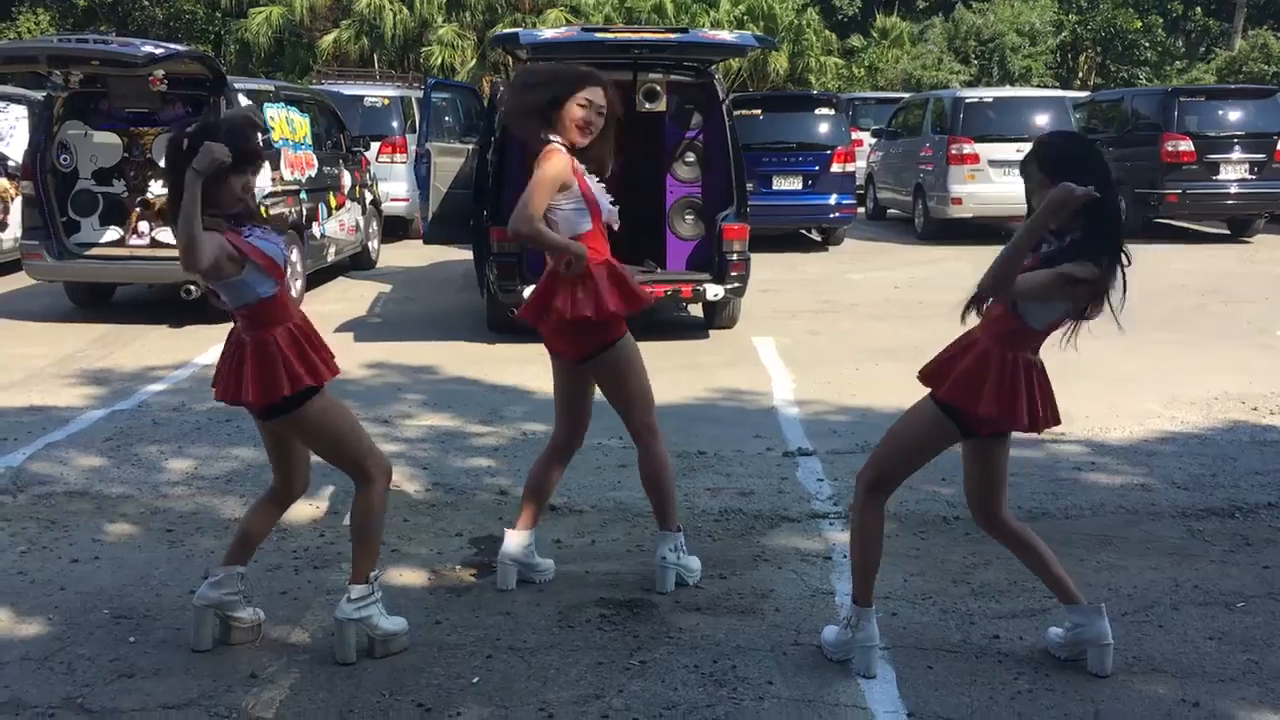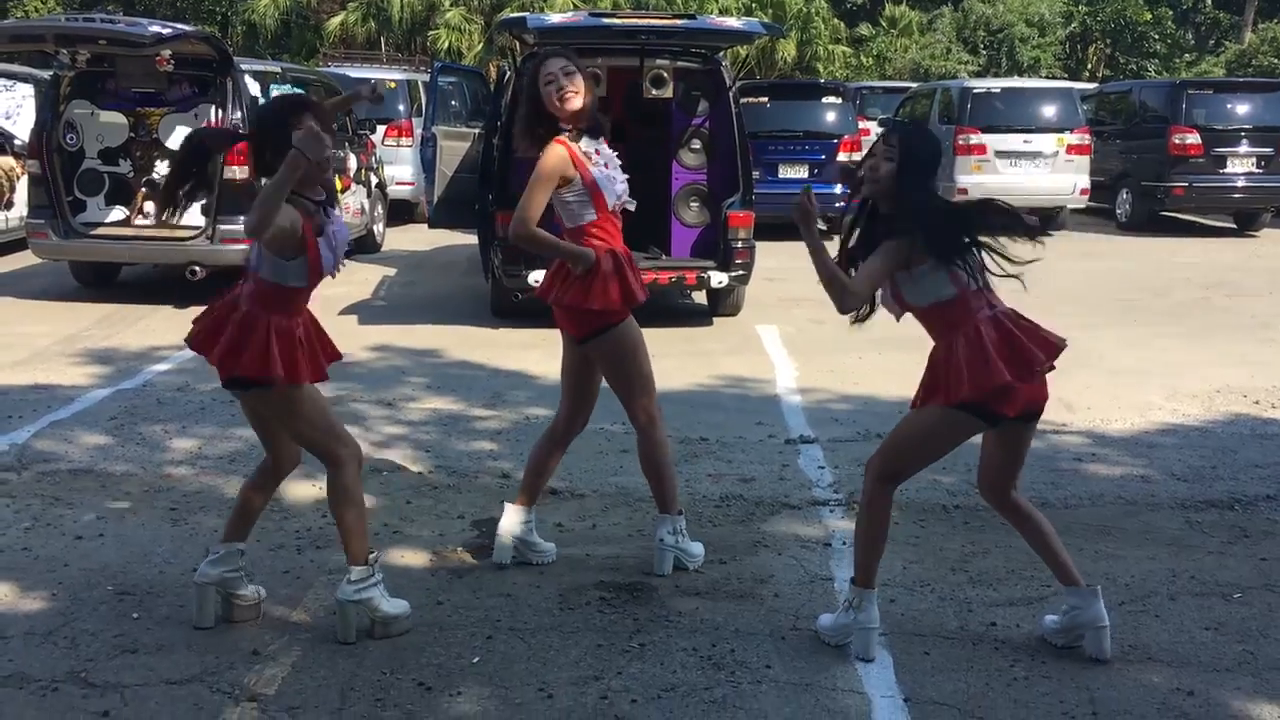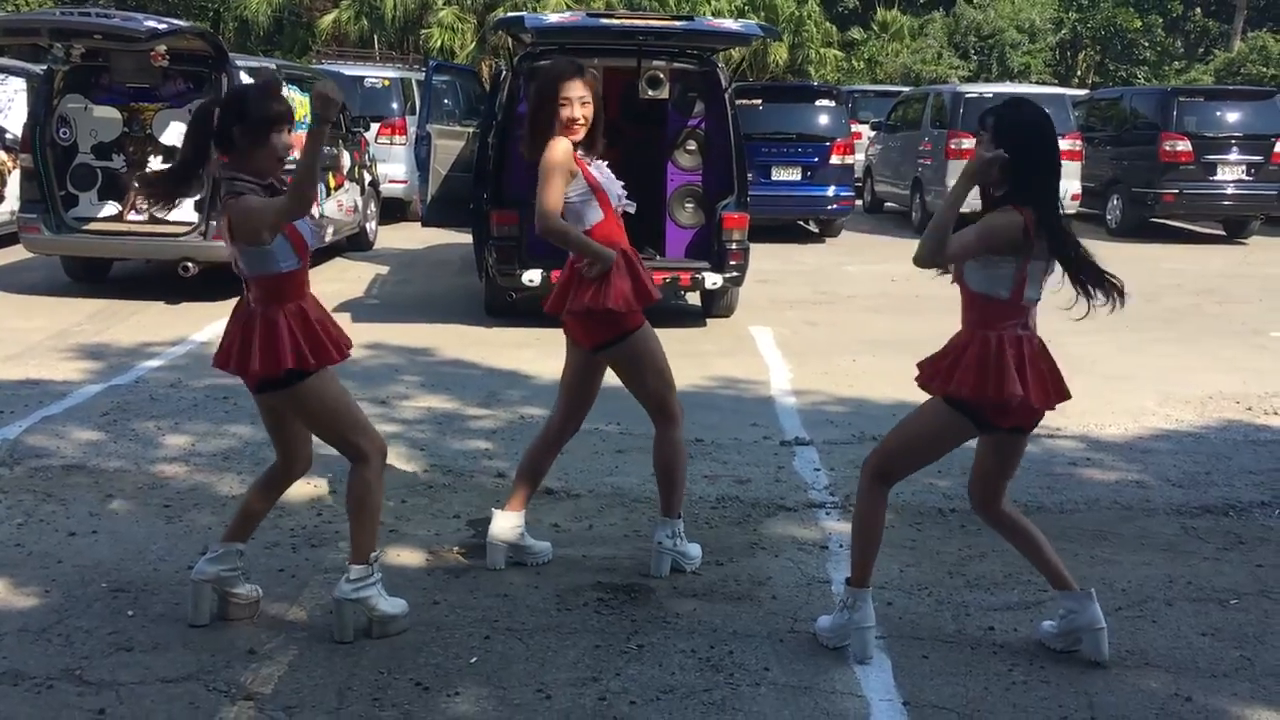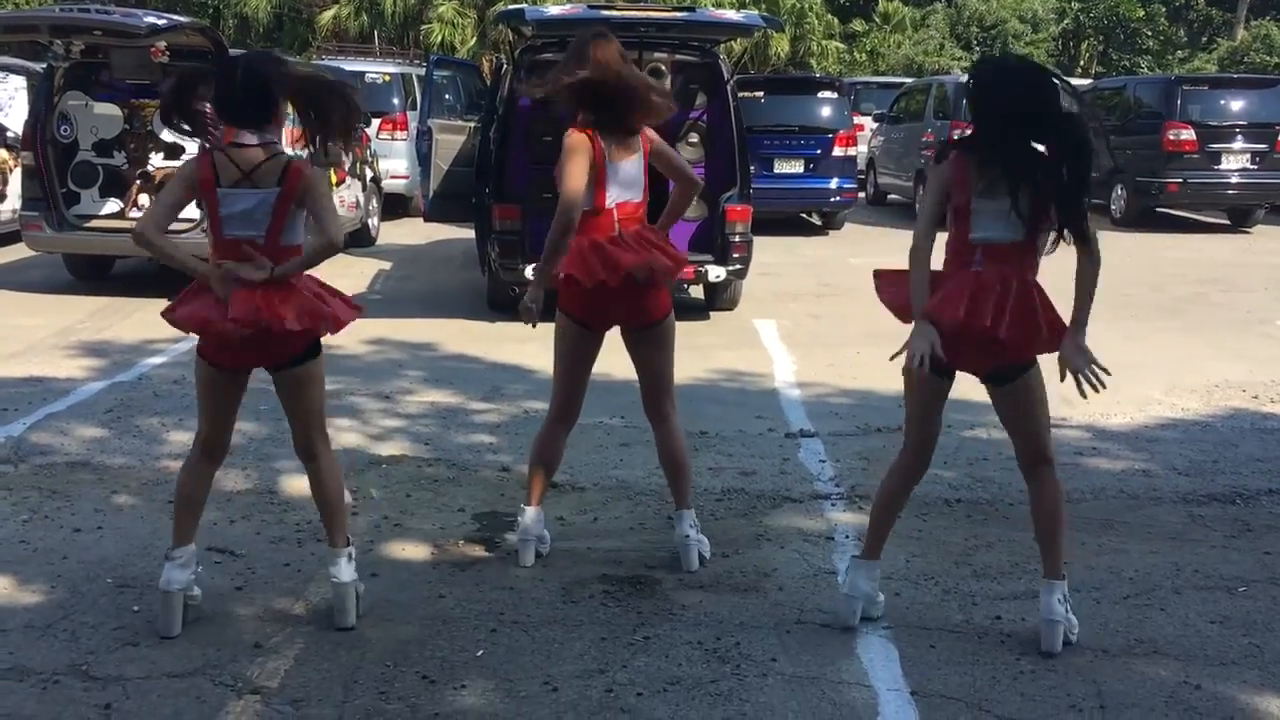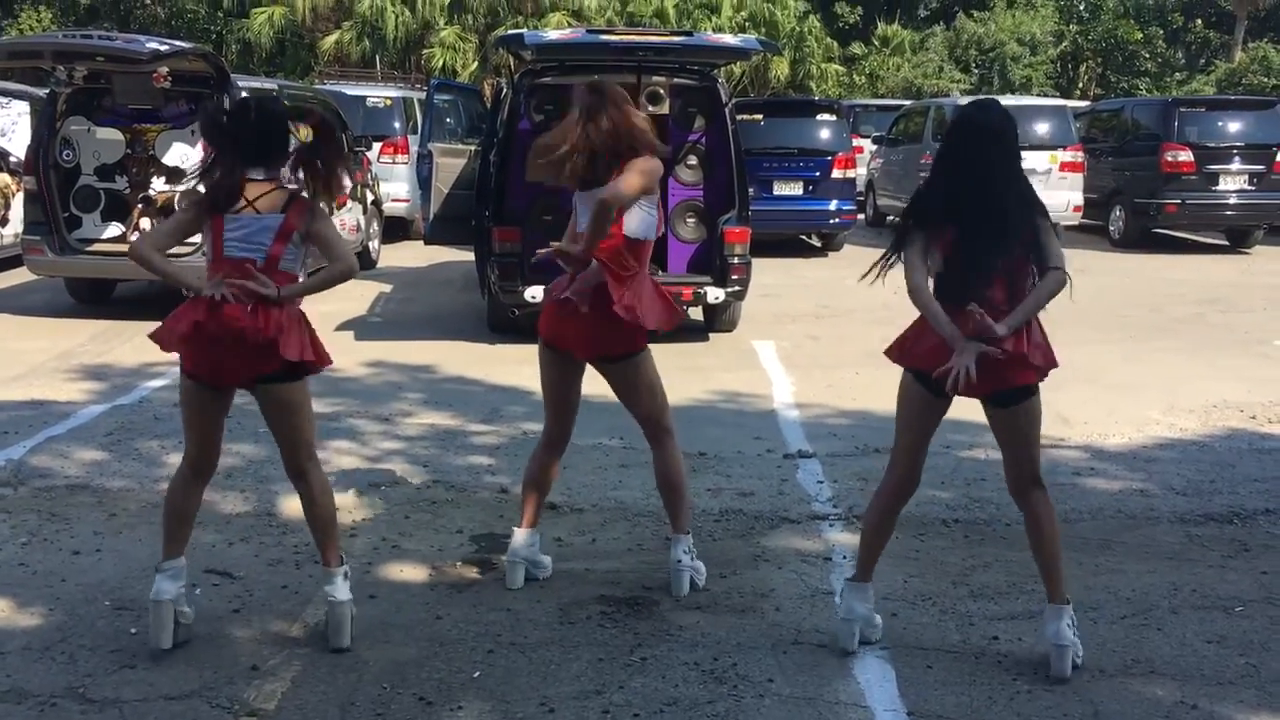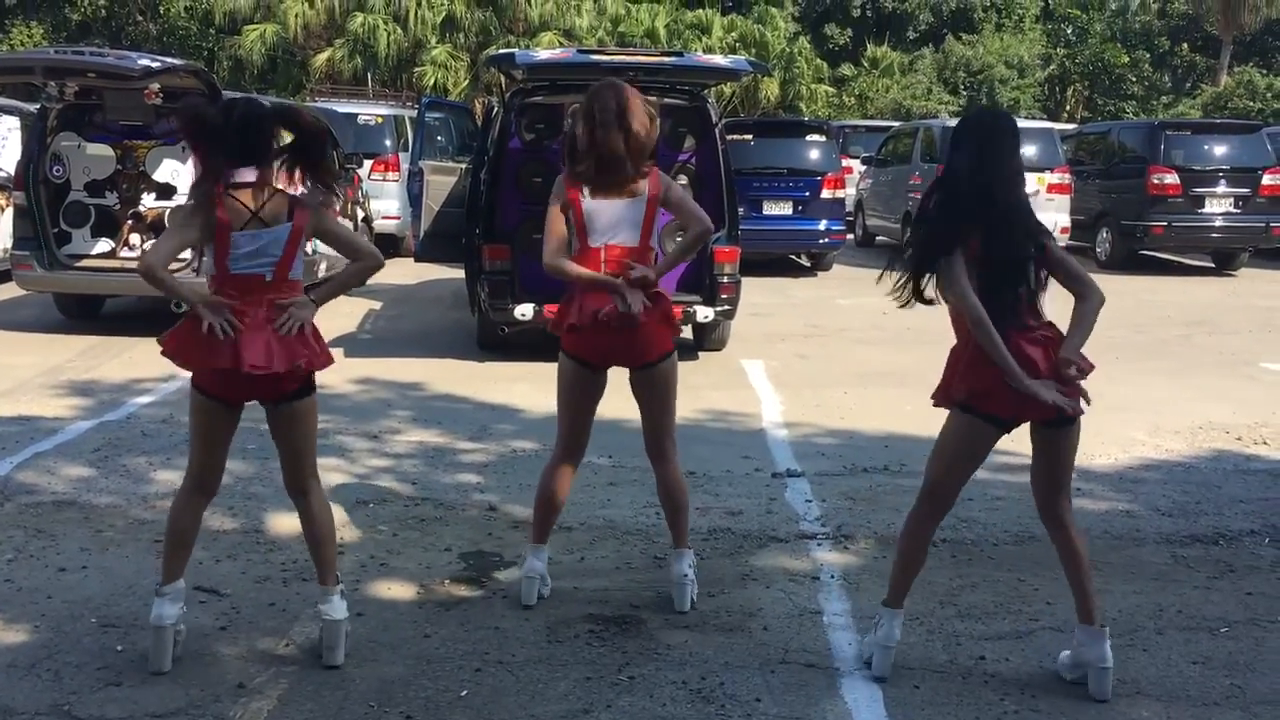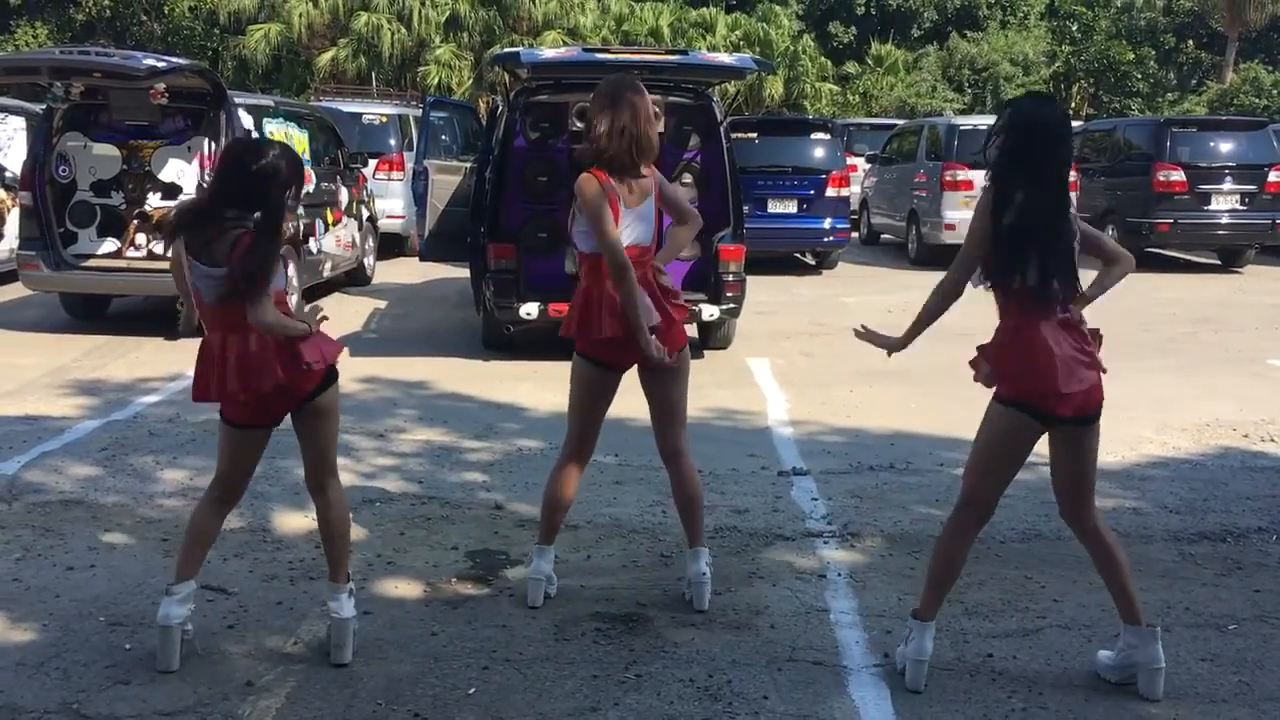
dt=0.5s
person 1, frame 1
left shoulder: (1084, 266)
right shoulder: (1059, 239)
left elbow: (1005, 286)
left wrist: (1041, 218)
left hip: (986, 379)
right hip: (993, 377)
left knee: (870, 485)
right knee: (990, 513)
left ankle: (859, 628)
right ankle: (1086, 620)
person 1, frame 2
left shoulder: (899, 228)
right shoulder: (928, 217)
left elbow: (849, 300)
left wrist: (811, 233)
left hip: (976, 369)
right hip: (1011, 362)
left knee: (880, 473)
right knee: (1001, 492)
left ankle: (859, 612)
right ankle: (1083, 605)
person 1, frame 3
left shoulder: (1012, 219)
right shoulder: (1028, 217)
left elbow: (928, 256)
left wrist: (966, 182)
left hip: (988, 372)
right hip: (1016, 375)
left knee: (877, 473)
right knee: (989, 501)
left ankle: (856, 611)
right ankle: (1078, 608)
person 1, frame 4
left shoulder: (958, 162)
right shoulder: (1055, 170)
left elbow: (923, 241)
right elbow: (1086, 252)
left wrist: (923, 317)
right wrist: (1076, 333)
left hip: (945, 315)
right hip: (1010, 326)
left knee: (914, 454)
right knee: (1038, 463)
left ankle: (863, 574)
right ankle: (1054, 596)
person 1, frame 5
left shoulder: (932, 211)
right shoulder: (1027, 212)
left elbow: (918, 284)
right elbow: (1055, 276)
left wrist: (954, 336)
right wrist: (1004, 329)
left hip: (941, 348)
right hip: (1008, 356)
left knee: (899, 478)
right knee: (1030, 488)
left ankle: (858, 596)
right ankle: (1058, 619)
person 1, frame 6
left shoulder: (948, 227)
right shoulder: (1025, 222)
left elbow: (970, 308)
right elbow: (1091, 293)
left wrist: (1021, 381)
right wrist: (1065, 357)
left hip: (991, 381)
right hip: (1051, 375)
left knee: (932, 504)
right knee: (1056, 511)
left ankle: (888, 624)
right ankle: (1092, 640)
person 1, frame 7
left shoulder: (1003, 201)
right shoulder: (1055, 207)
left elbow: (955, 281)
right elbow: (1121, 260)
left wrist: (902, 339)
right wrist: (1077, 303)
left hip: (1026, 375)
right hip: (1074, 370)
left knee: (971, 511)
right knee: (1082, 513)
left ankle: (919, 637)
right ankle: (1140, 644)
person 2, frame 1
left shoulder: (235, 214)
right shoulder: (212, 241)
right elbow: (194, 258)
left wrist: (241, 128)
right wrist: (194, 177)
left hip: (277, 361)
right hip: (277, 365)
left knee: (289, 484)
right knee: (374, 471)
left ankle: (221, 590)
right ankle: (360, 602)
person 2, frame 2
left shoulder: (310, 190)
right shoulder: (288, 211)
right elbow: (264, 232)
left wrist: (343, 103)
right wrist: (302, 161)
left hip: (265, 338)
right hip: (263, 346)
left knee: (282, 458)
right knee: (343, 454)
left ankle: (221, 571)
right ankle: (361, 586)
person 2, frame 3
left shoulder: (261, 185)
right shoulder: (246, 206)
right elbow: (302, 199)
right wrist: (325, 122)
left hip: (278, 336)
right hip: (280, 343)
left knee: (292, 461)
right knee: (368, 449)
left ankle: (219, 567)
right ankle: (360, 583)
person 2, frame 4
left shoulder: (200, 167)
right shoulder: (298, 172)
left elbow: (146, 232)
right elbow: (332, 240)
left wrist: (211, 272)
right wrist: (274, 273)
left hip: (223, 321)
right hip: (288, 313)
left knee: (208, 448)
right knee: (314, 447)
left ankle: (178, 567)
right ankle: (342, 563)
person 2, frame 5
left shoulder: (210, 200)
right shoulder: (302, 208)
left elbow: (143, 248)
right elbow: (345, 264)
left wrist: (196, 285)
right wrist: (283, 294)
left hip: (208, 334)
right hip: (275, 338)
left knee: (197, 466)
right knee: (304, 467)
left ankle: (169, 582)
right ankle: (335, 583)
person 2, frame 6
left shoulder: (205, 207)
right shoulder: (301, 208)
left elbow: (152, 266)
right elbow: (369, 260)
left wrist: (200, 304)
right wrist: (313, 300)
left hip: (222, 351)
right hip: (286, 349)
left knee: (198, 486)
right knee: (304, 486)
left ankle: (167, 602)
right ankle: (332, 600)
person 2, frame 7
left shoulder: (188, 220)
right shoulder: (259, 243)
left elbow: (183, 276)
right elbow: (261, 318)
right wrist: (305, 327)
left hip: (237, 373)
right hip: (293, 364)
left knee: (222, 492)
right knee: (325, 484)
left ankle: (177, 601)
right ankle: (341, 600)
person 3, frame 1
left shoulder: (557, 159)
right shoulder: (555, 158)
left elbow: (529, 229)
right elbow: (521, 227)
right wrist: (574, 250)
left hip: (563, 309)
right hip: (587, 305)
left knee: (566, 438)
right knee: (647, 433)
left ankle: (518, 546)
right ankle: (671, 552)
person 3, frame 2
left shoulder: (591, 143)
right shoulder: (558, 151)
right elbow: (521, 229)
right wrist: (580, 255)
left hip: (590, 292)
right hip: (593, 291)
left knee: (570, 418)
right knee: (647, 414)
left ankle: (516, 526)
right ankle: (671, 534)
person 3, frame 3
left shoulder: (579, 156)
right shoulder: (557, 150)
right elbow: (547, 221)
right wrist: (600, 254)
left hip: (594, 298)
right hip: (605, 298)
left knee: (562, 422)
right knee: (669, 417)
left ankle: (507, 527)
right ankle: (670, 537)
person 3, frame 4
left shoulder: (576, 137)
right shoulder: (643, 133)
left elbow: (566, 208)
right elbow: (690, 183)
left wrist: (540, 284)
left hip: (589, 278)
right hip: (645, 278)
left knee: (562, 412)
right knee: (662, 411)
left ankle: (531, 522)
right ankle: (687, 526)
person 3, frame 5
left shoulder: (586, 177)
right shoulder: (646, 167)
left elbow: (567, 247)
right elbow: (609, 200)
left wrist: (579, 259)
right wrist: (585, 257)
left hip: (562, 315)
right hip: (612, 320)
left knee: (553, 436)
right knee: (662, 435)
left ankle: (524, 542)
right ankle: (682, 550)
person 3, frame 6
left shoulder: (568, 184)
right shoulder: (653, 181)
left elbow: (553, 259)
right elbow: (703, 228)
left wrist: (606, 282)
right wrist: (659, 270)
left hip: (587, 325)
right hip: (648, 325)
left knee: (566, 452)
right knee: (663, 451)
left ankle: (535, 561)
right ankle: (683, 563)
person 3, frame 7
left shoulder: (590, 183)
right shoulder: (649, 175)
left elbow: (615, 258)
right elbow: (691, 220)
left wrist: (637, 328)
right wrist: (662, 263)
left hip: (603, 323)
right hip: (660, 313)
left knee: (575, 452)
right knee: (676, 450)
left ankle: (541, 563)
right ankle: (698, 564)
